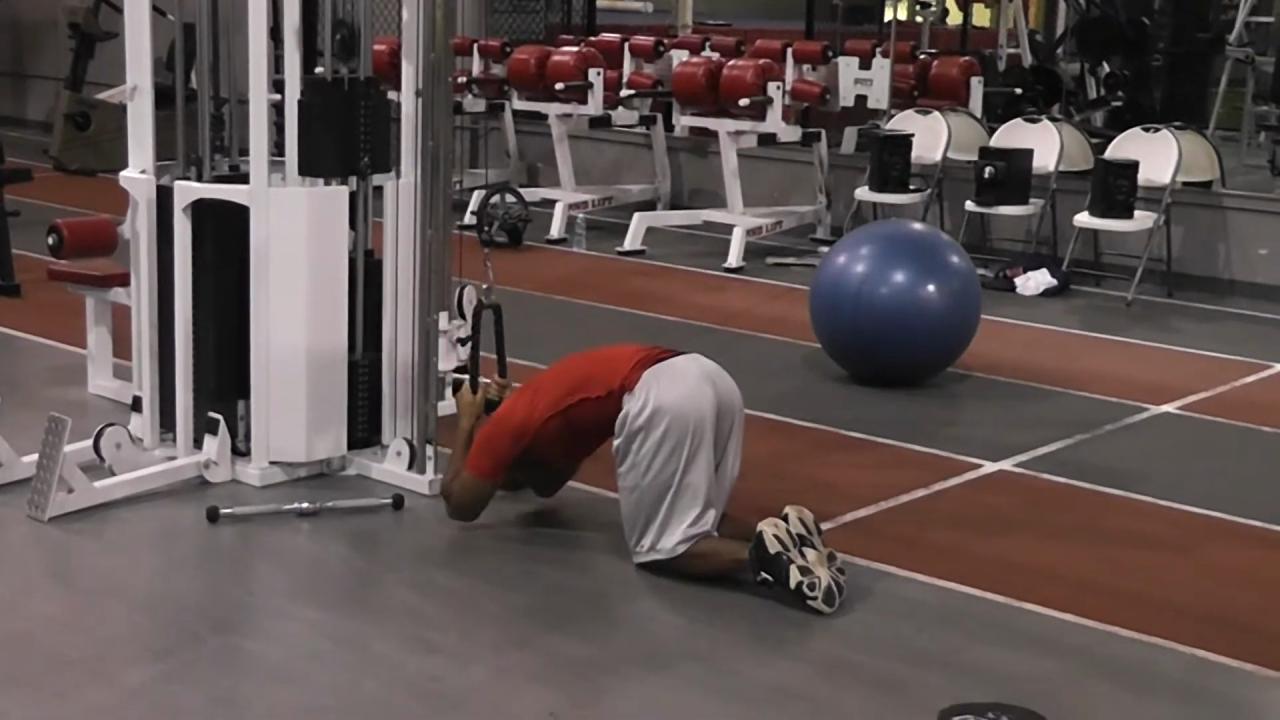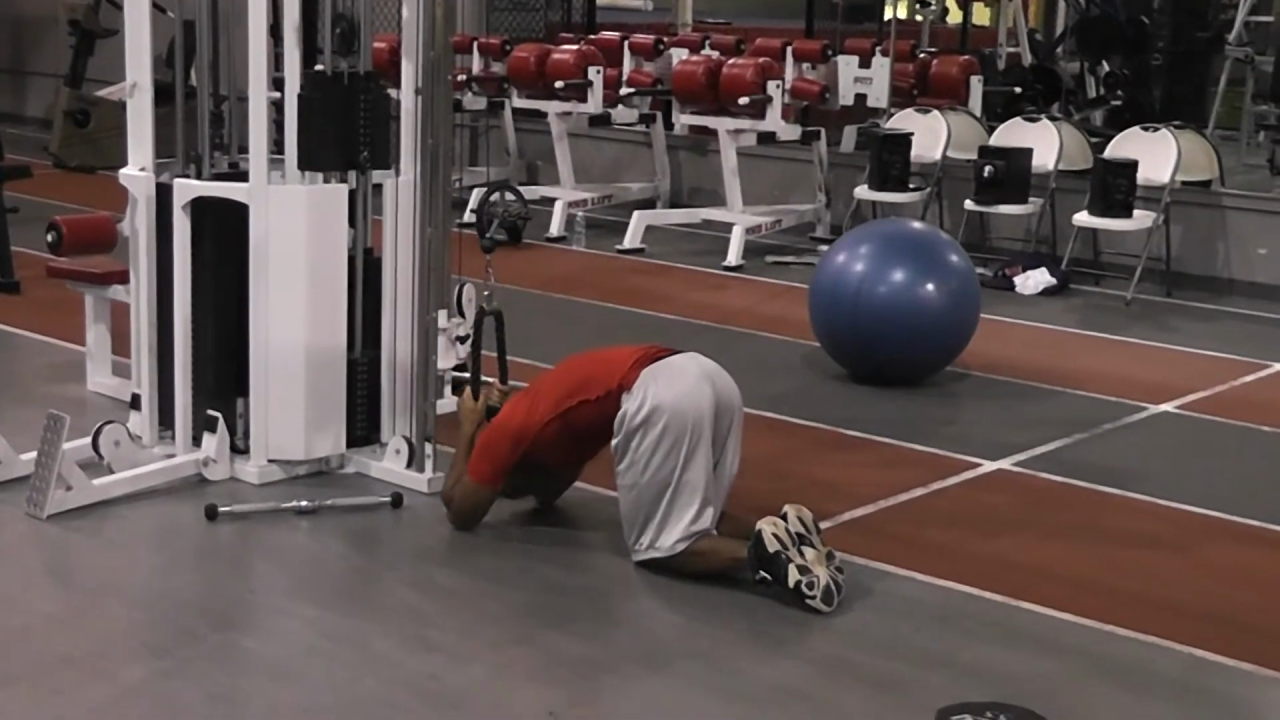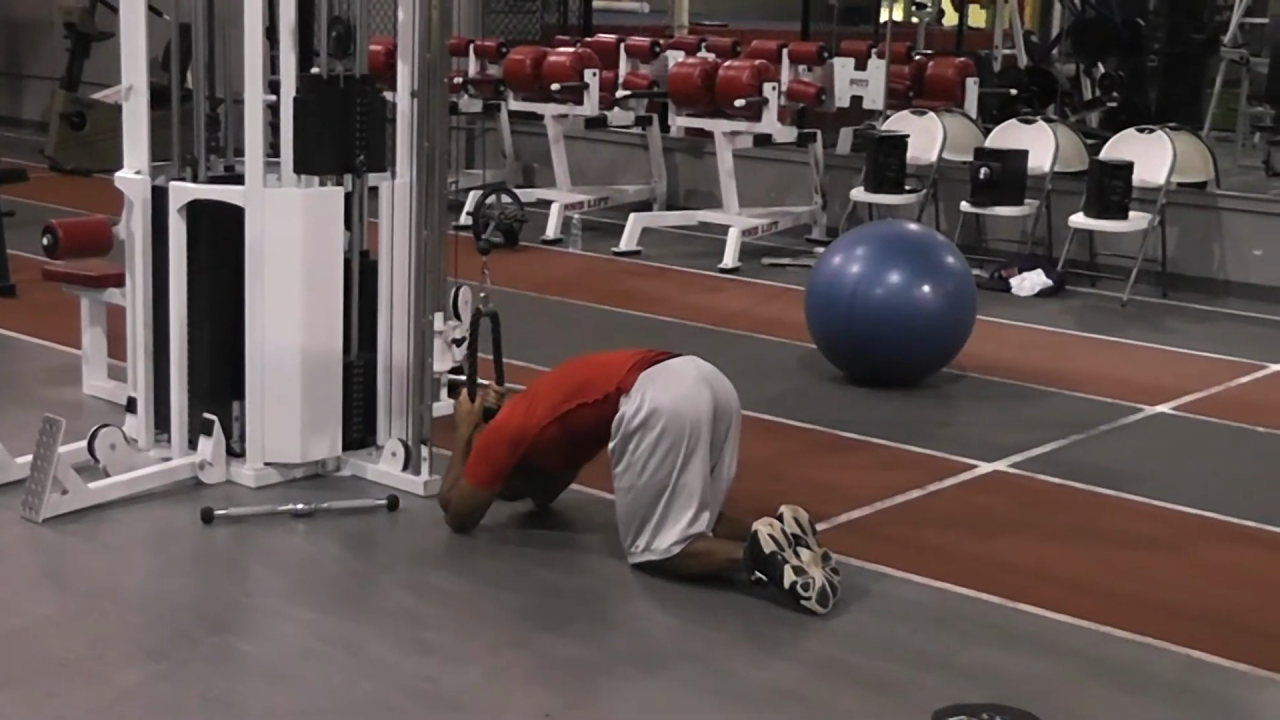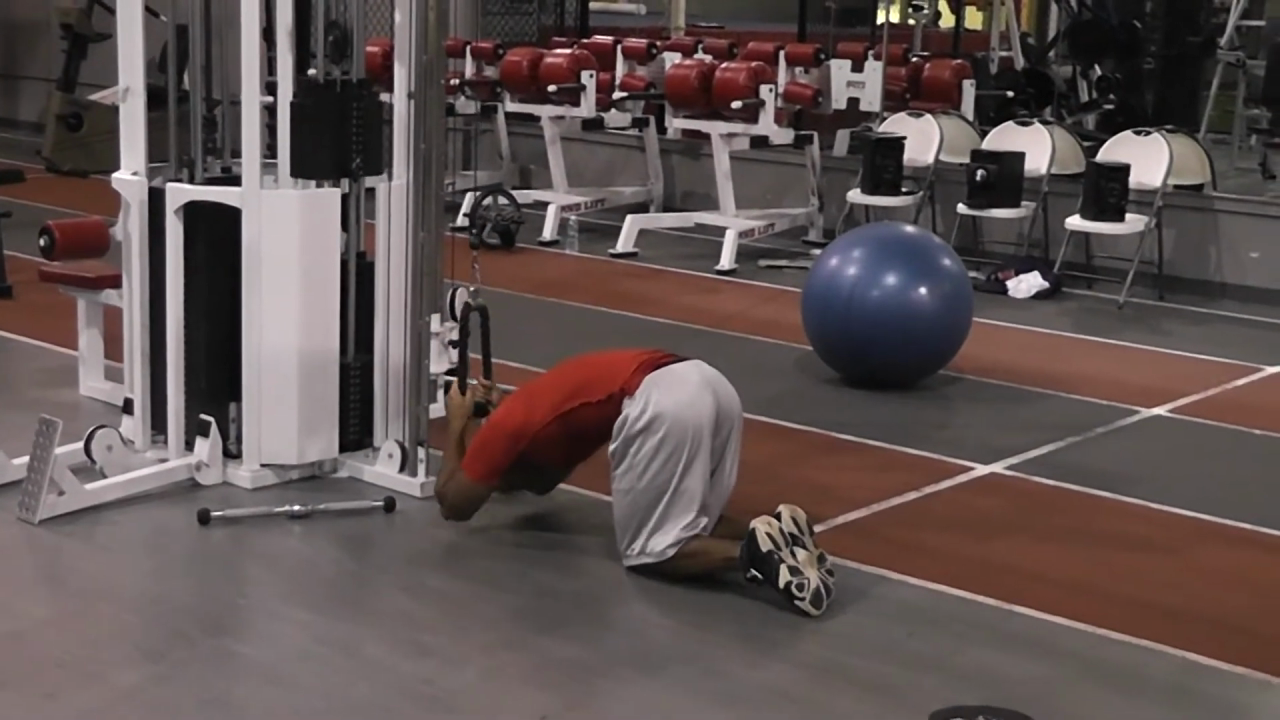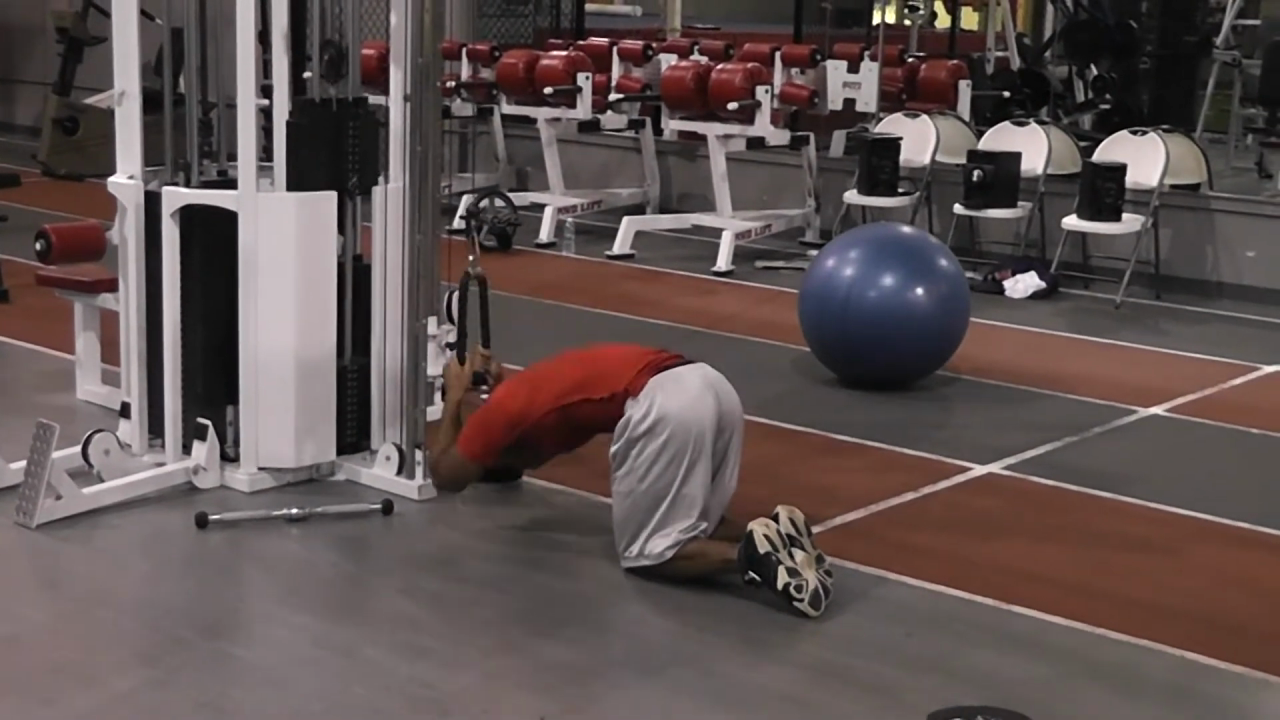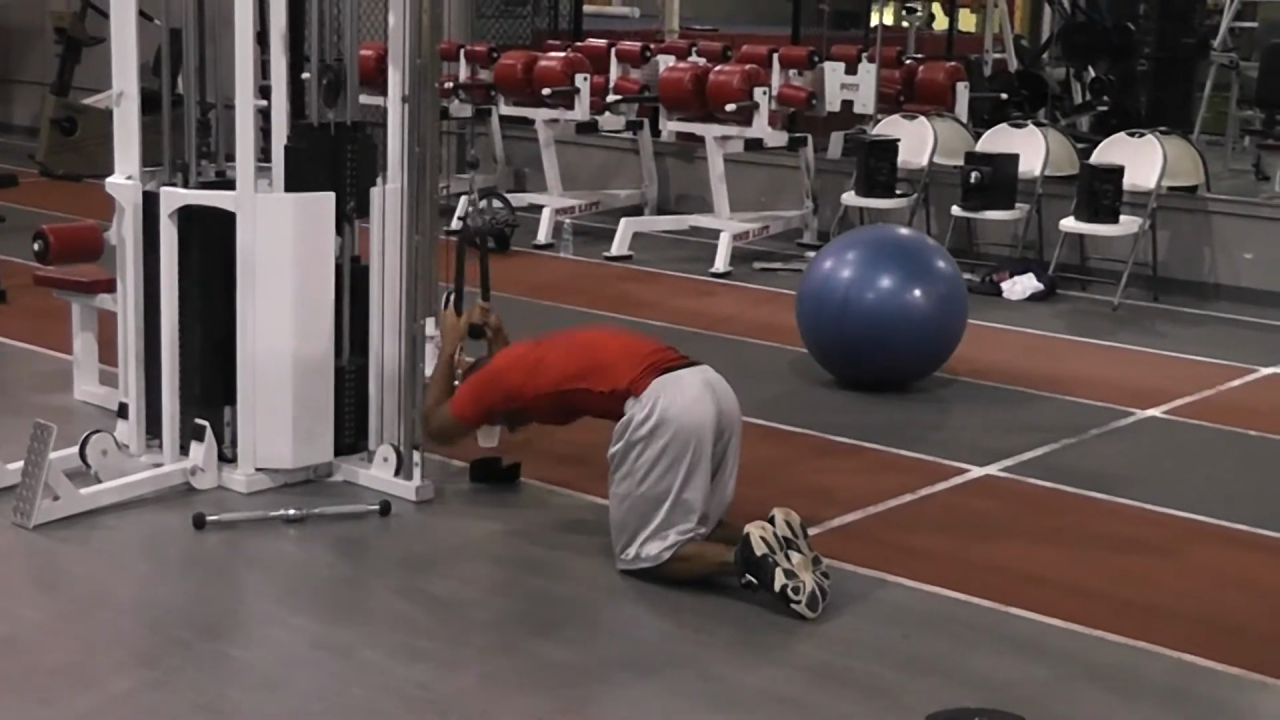
dt=0.2s
person 1, frame 1
left shoulder: (505, 426)
right shoulder: (542, 404)
left elbow: (458, 504)
right elbow: (549, 483)
left wrist: (466, 423)
left hip: (661, 399)
right hip: (709, 377)
left knee: (659, 549)
right knee: (695, 521)
left ankle: (760, 554)
right ankle: (781, 530)
person 1, frame 2
left shoulder: (506, 431)
right shoulder: (541, 407)
left elbow: (459, 512)
right elbow: (549, 493)
left wrist: (468, 430)
left hip: (660, 397)
right hip: (707, 376)
left knee: (658, 547)
right knee: (695, 519)
left ankle: (760, 553)
right ankle: (781, 528)
person 1, frame 3
left shoulder: (504, 433)
right shoulder: (537, 409)
left elbow: (457, 514)
right elbow: (546, 493)
left wrist: (464, 431)
left hip: (658, 400)
right hip: (705, 379)
left knee: (653, 549)
right knee: (691, 522)
left ankle: (754, 552)
right ankle: (777, 529)
person 1, frame 4
left shoulder: (503, 427)
right shoulder: (533, 403)
left elbow: (453, 505)
right elbow: (543, 479)
left wrist: (456, 425)
left hip: (661, 404)
right hip: (708, 383)
left knee: (648, 551)
right knee: (693, 525)
left ankle: (751, 551)
right ankle: (773, 529)
person 1, frame 5
left shoulder: (501, 407)
right shoulder: (535, 382)
left elbow: (445, 475)
right elbow: (529, 432)
left wrist: (454, 397)
left hip: (662, 405)
right hip: (711, 386)
left knee: (645, 553)
right knee: (693, 526)
left ankle: (749, 552)
right ankle: (773, 529)
person 1, frame 6
left shoulder: (498, 374)
right shoulder: (539, 350)
left elbow: (435, 426)
left wrist: (449, 348)
right wrist: (496, 338)
left hip: (663, 406)
right hip: (711, 389)
left knee: (641, 553)
right knee: (688, 525)
left ankle: (747, 554)
right ankle: (769, 533)
